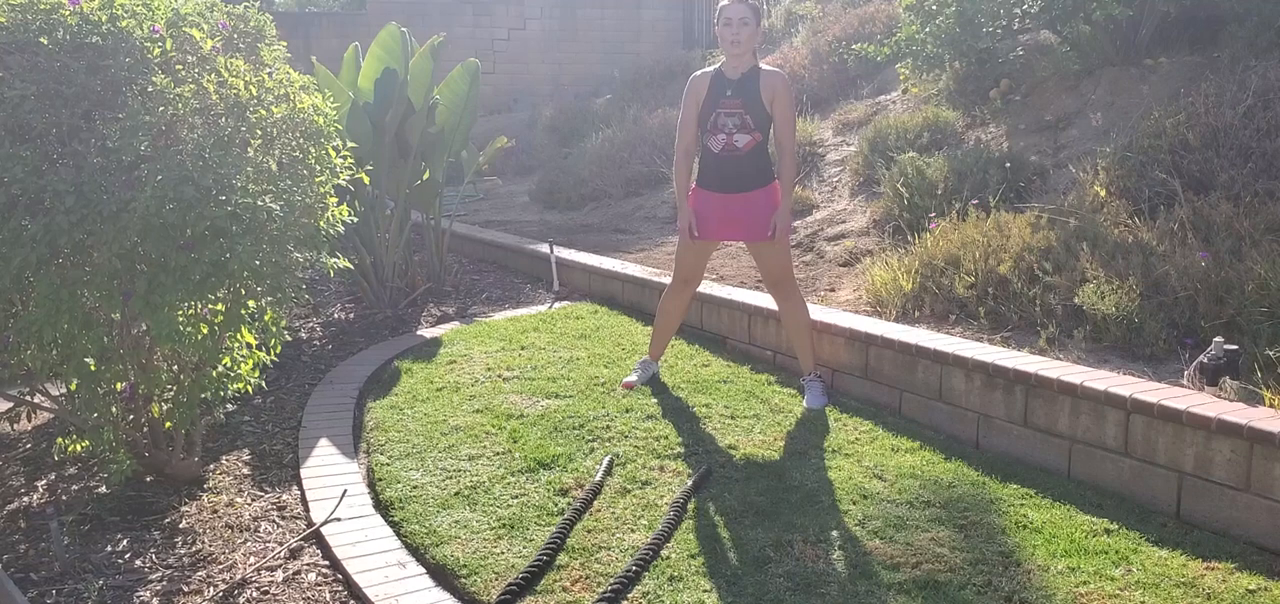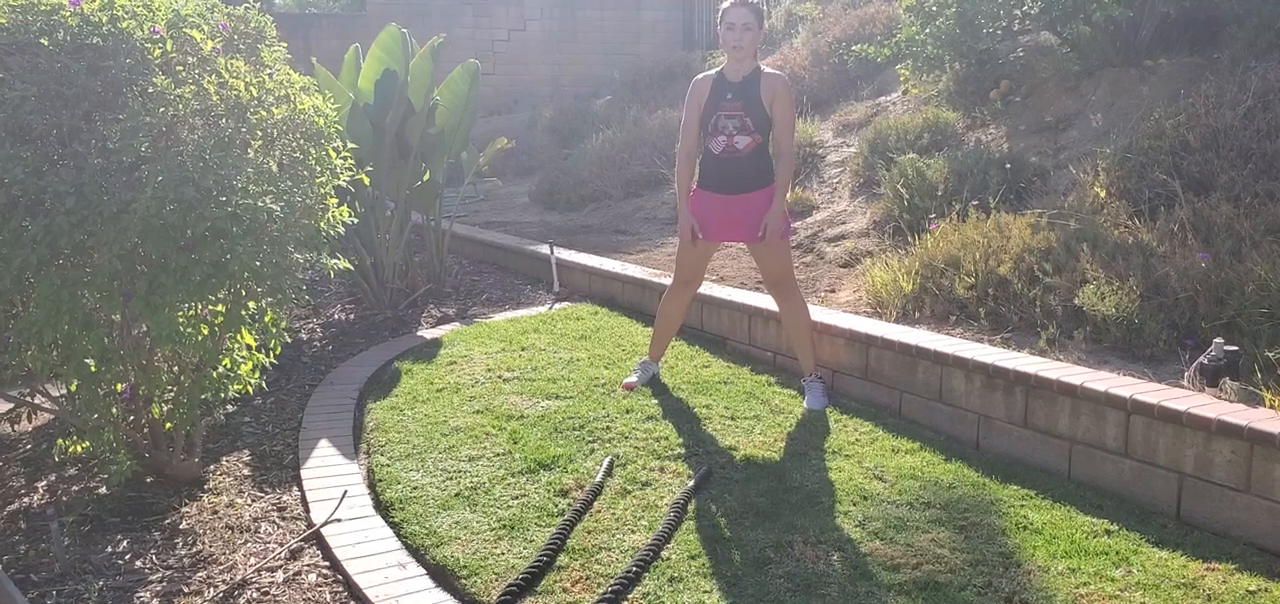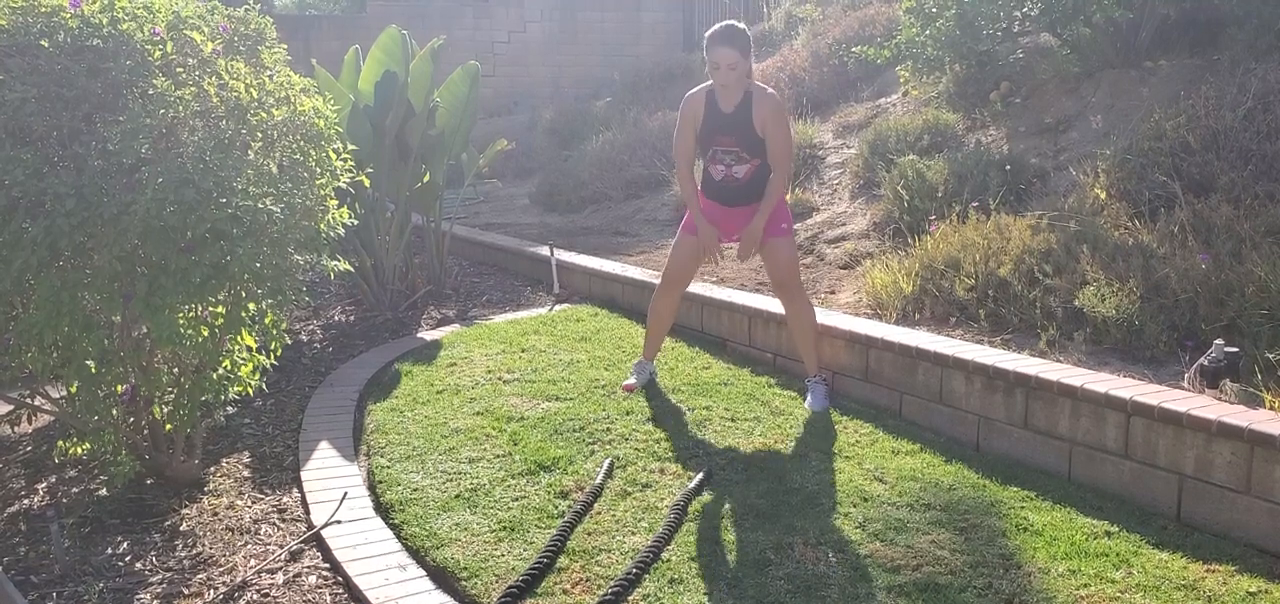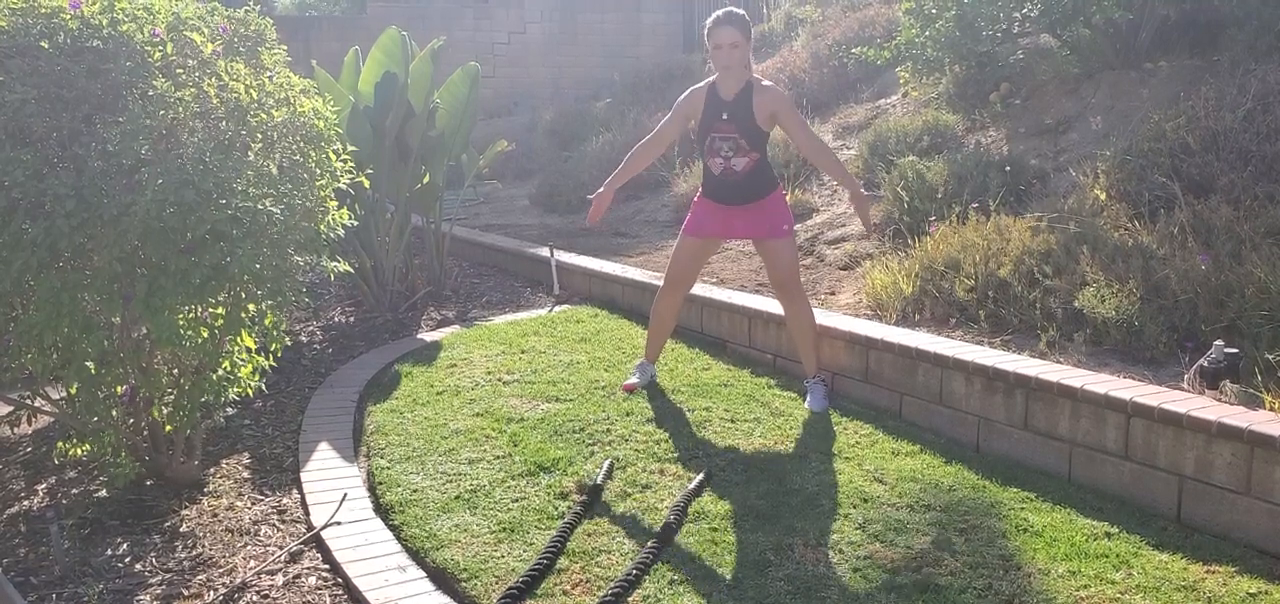
dt=1s
person 1, frame 1
left shoulder: (774, 81)
right shoulder: (700, 82)
left elbow: (787, 150)
right elbow: (684, 149)
left wrist: (785, 207)
right wrist: (682, 207)
left hip: (759, 198)
right hip: (708, 198)
left knee: (783, 286)
right knee: (682, 282)
left ankle: (812, 376)
right ankle: (650, 361)
person 1, frame 2
left shoulder: (774, 84)
right shoulder: (702, 85)
left elbow: (785, 152)
right elbow: (686, 151)
left wrist: (777, 208)
right wrist: (683, 210)
left hip: (758, 199)
right hip: (708, 199)
left knee: (783, 287)
right knee: (682, 283)
left ankle: (812, 377)
right ankle: (650, 362)
person 1, frame 3
left shoulder: (768, 104)
right shoulder: (694, 103)
left elbow: (782, 170)
right elbow: (683, 168)
left wrist: (756, 228)
right wrist: (702, 225)
left hip: (762, 207)
right hip: (711, 205)
left knee: (789, 288)
right knee: (670, 284)
left ankle: (815, 378)
right ankle: (645, 363)
person 1, frame 4
left shoulder: (768, 96)
right shoulder: (696, 97)
left elbow: (812, 146)
right elbow: (654, 144)
left wrist: (854, 190)
right wrist: (609, 187)
left hip: (763, 204)
right hip: (711, 205)
left knee: (789, 290)
right knee: (672, 285)
left ankle: (815, 379)
right ankle: (646, 365)
